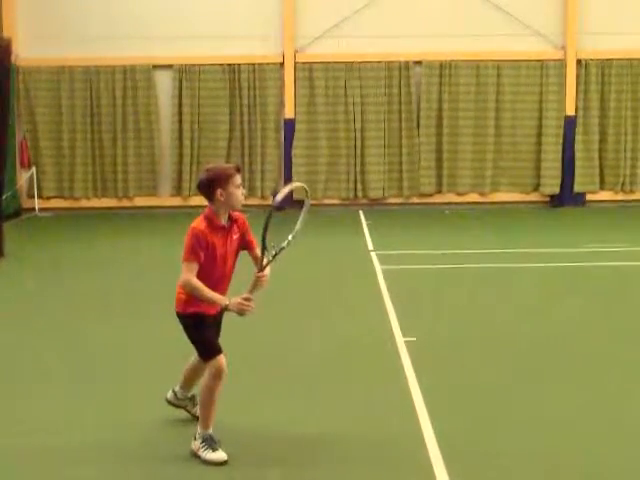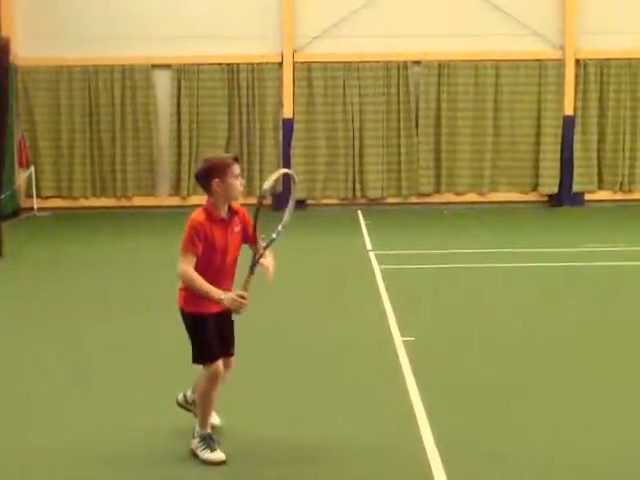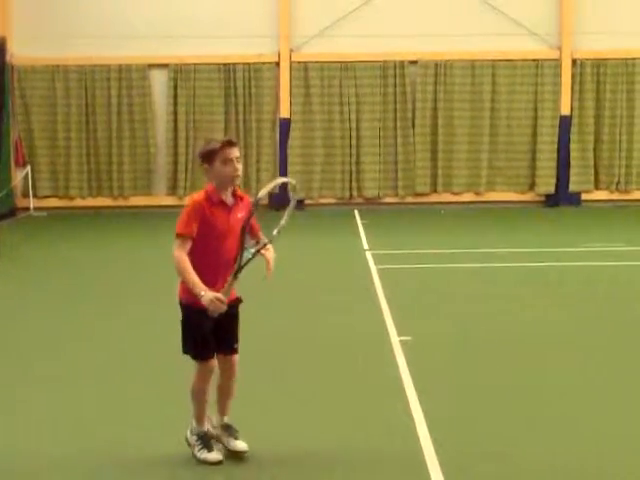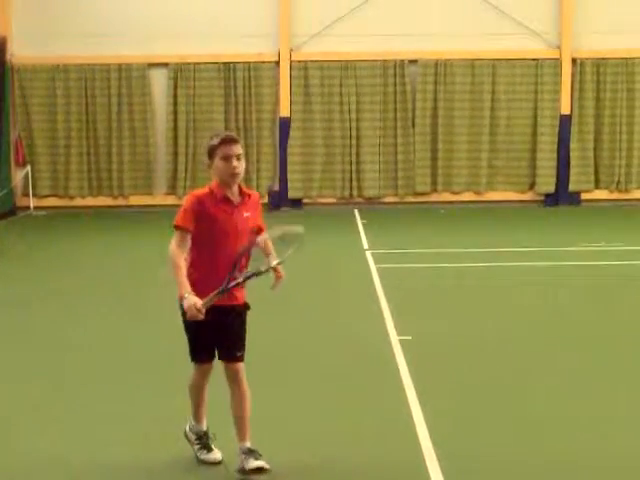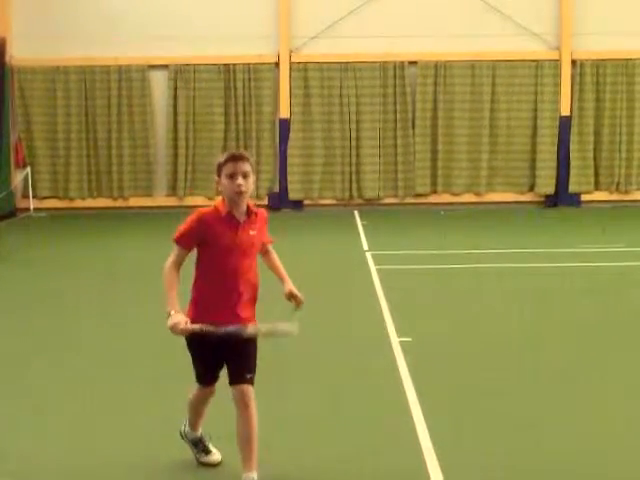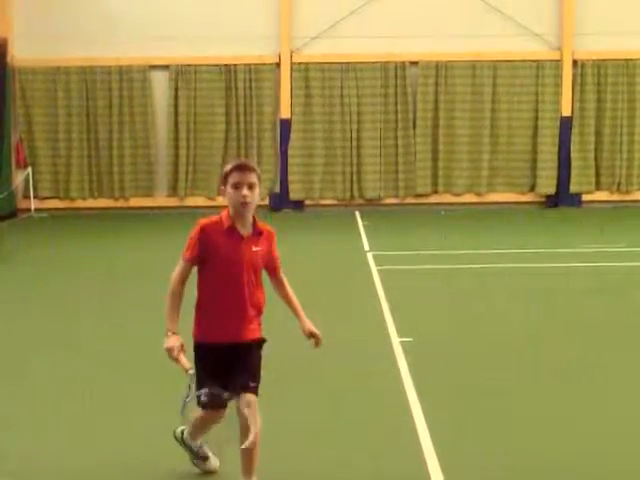
dt=0.4s
person 1, frame 1
left shoulder: (238, 222)
right shoulder: (199, 231)
left elbow: (257, 254)
right elbow: (187, 280)
left wrist: (263, 272)
right wrist: (227, 302)
left hip: (215, 304)
right hip: (193, 306)
left knee: (207, 356)
right knee: (218, 366)
left ankle: (180, 394)
right ankle: (203, 437)
person 1, frame 2
left shoulder: (240, 215)
right shoulder: (198, 222)
left elbow: (260, 247)
right elbow: (184, 271)
left wrist: (266, 260)
right wrist: (222, 296)
left hip: (222, 303)
right hip: (197, 305)
left knee: (226, 363)
right knee: (214, 368)
left ankle: (191, 397)
right ankle: (201, 436)
person 1, frame 3
left shoulder: (243, 202)
right shoulder: (197, 205)
left elbow: (257, 236)
right elbow: (179, 254)
left wrist: (267, 251)
right wrist: (203, 293)
left hip: (227, 297)
right hip: (197, 300)
left knee: (229, 362)
right knee: (206, 366)
left ankle: (222, 424)
right ankle: (198, 431)
person 1, frame 4
left shoulder: (252, 200)
right shoulder: (198, 201)
left elbow: (259, 232)
right elbow: (176, 249)
left wrist: (272, 259)
right wrist: (186, 294)
left hip: (234, 300)
right hip: (200, 302)
left knee: (236, 371)
right knee: (203, 368)
left ankle: (246, 449)
right ankle: (197, 429)
person 1, frame 5
left shoulder: (259, 218)
right shoulder: (203, 219)
right elbow: (172, 264)
left wrist: (286, 281)
right wrist: (174, 311)
left hip: (242, 323)
right hip: (204, 322)
left knee: (244, 394)
right knee: (206, 388)
right ankle: (192, 432)
person 1, frame 6
left shoulder: (266, 236)
right shoulder: (206, 231)
left elbow: (277, 277)
right elbow: (178, 279)
left wrist: (302, 318)
right wrist: (172, 331)
left hip: (248, 337)
right hip: (210, 338)
left knee: (247, 405)
right knee: (215, 410)
right ankle: (188, 436)
